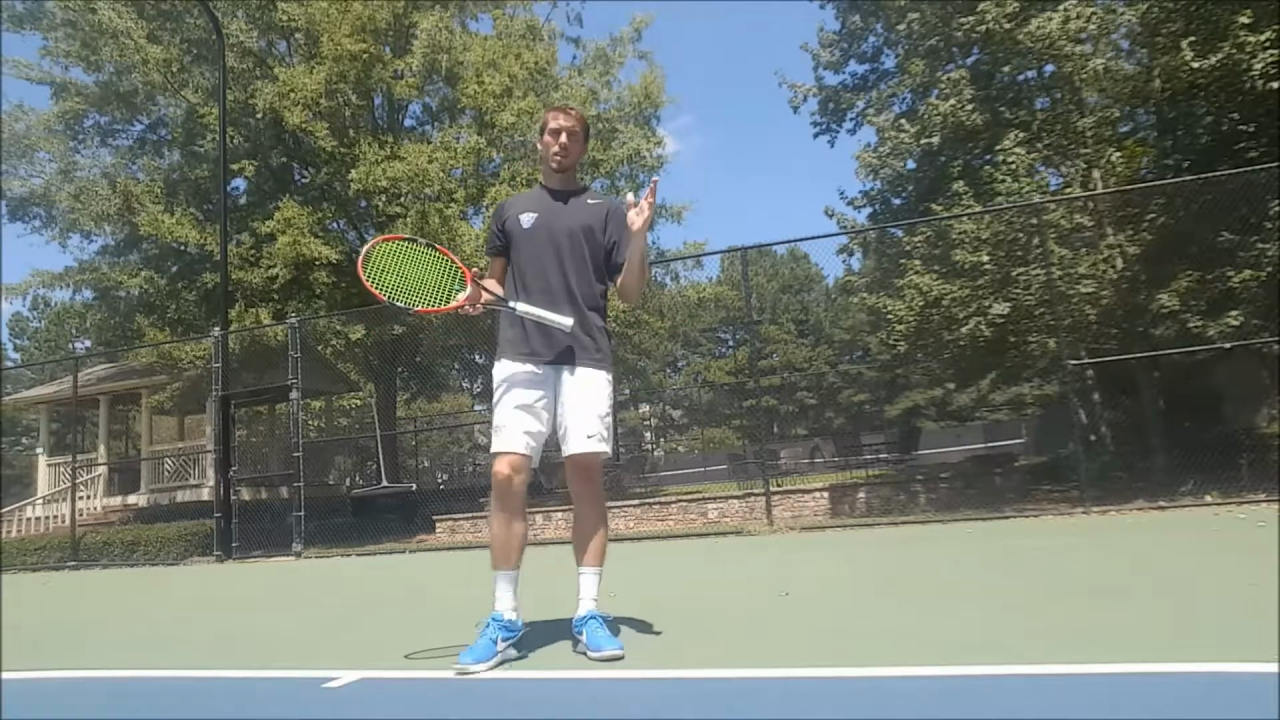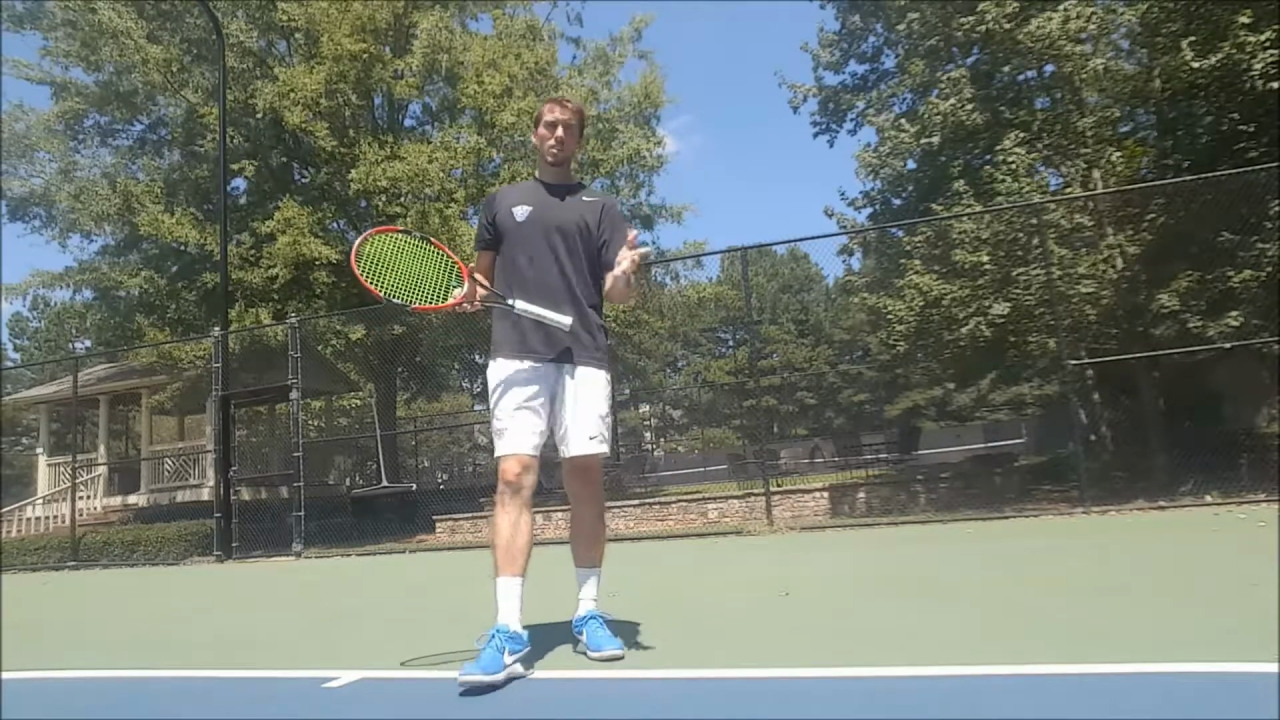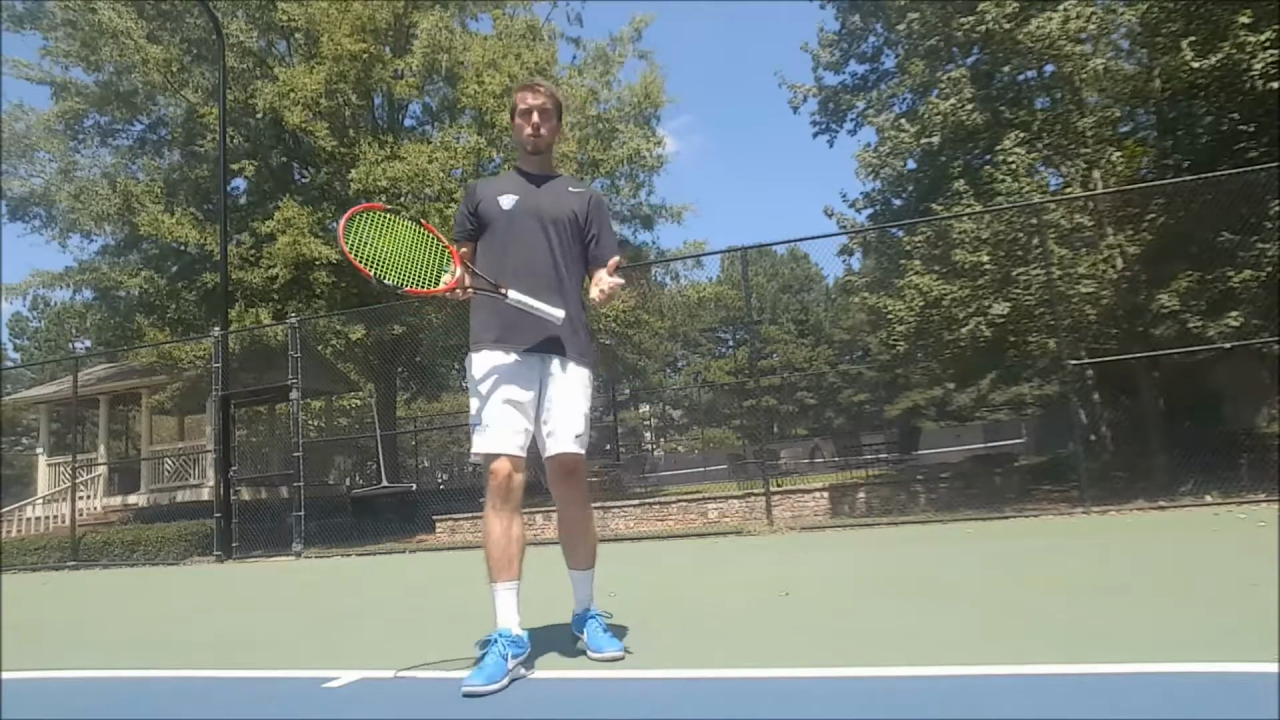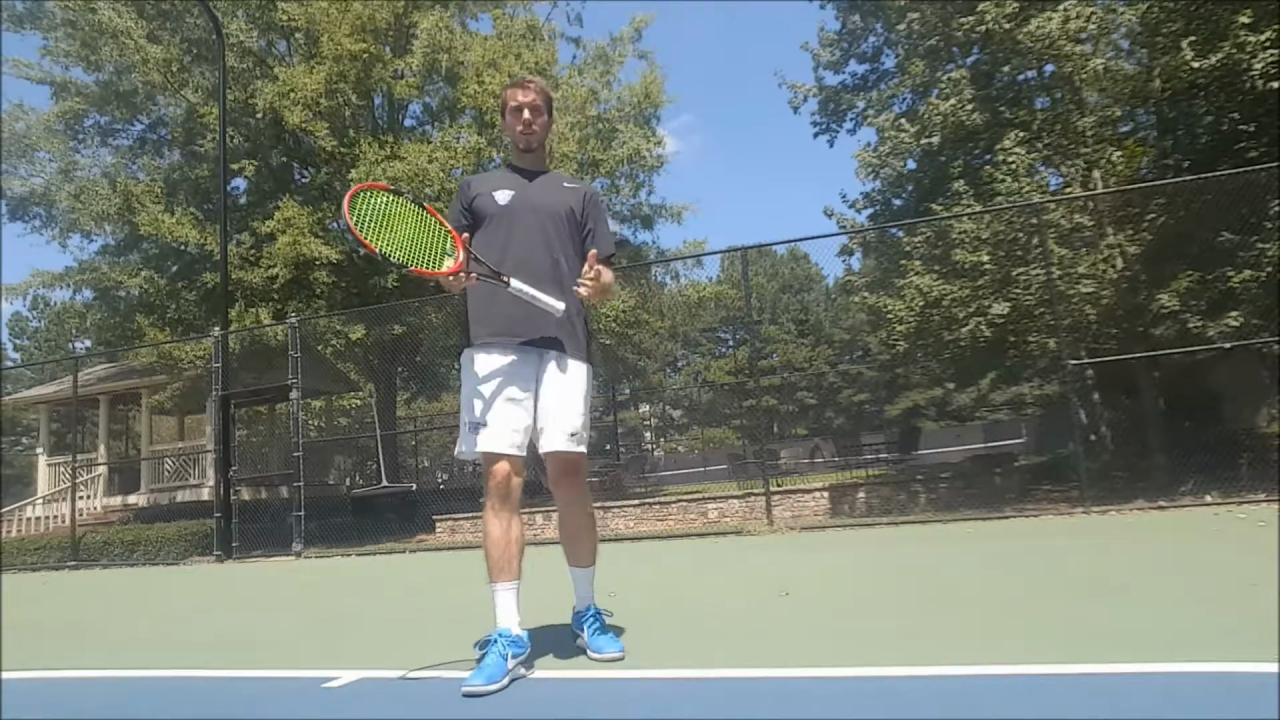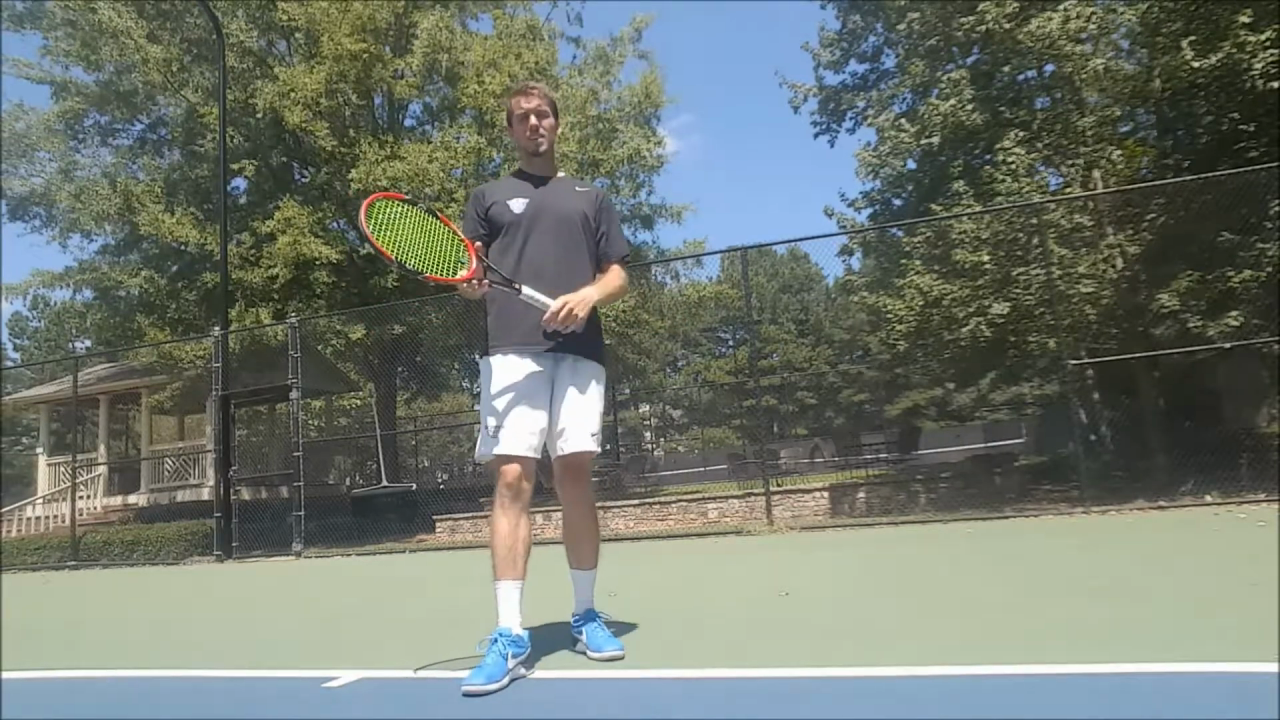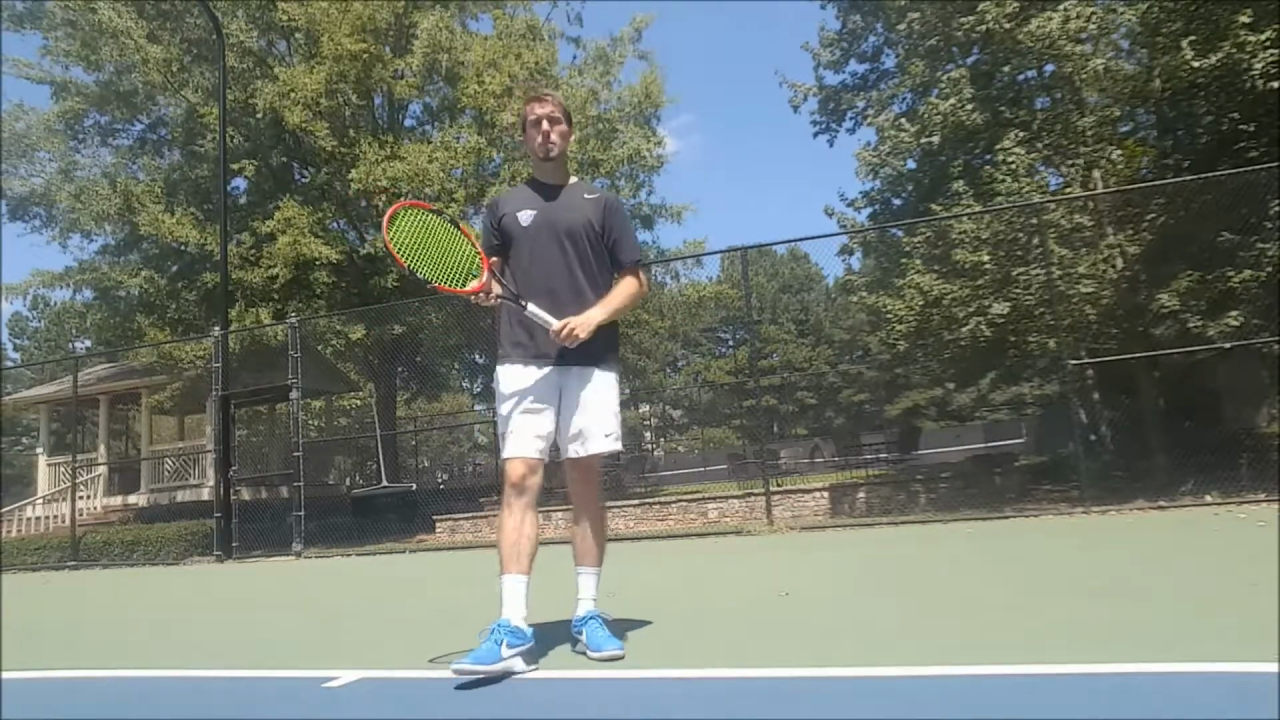
dt=0.3s
person 1, frame 1
left shoulder: (606, 209)
right shoulder: (510, 210)
left elbow: (630, 293)
right elbow: (495, 279)
left wrist: (638, 238)
right wrist: (478, 295)
left hip: (585, 359)
right hip: (520, 358)
left knee: (586, 476)
right knee: (506, 475)
left ankle: (587, 614)
right ankle: (503, 619)
person 1, frame 2
left shoulder: (601, 207)
right shoulder: (501, 201)
left elbow: (616, 294)
right elbow: (484, 272)
left wrist: (622, 277)
right wrist: (470, 291)
left hip: (583, 358)
right hip: (516, 358)
left knee: (585, 479)
right knee: (514, 478)
left ankle: (588, 614)
right ankle: (507, 633)
person 1, frame 3
left shoulder: (585, 198)
right shoulder: (482, 193)
left elbow: (600, 278)
right elbow: (459, 266)
left wrist: (604, 288)
right wrist: (457, 281)
left hip: (567, 353)
right hip: (497, 351)
left knee: (569, 478)
right knee: (503, 479)
left ankle: (585, 614)
right ankle: (508, 636)
person 1, frame 4
left shoulder: (580, 194)
right shoulder: (476, 189)
left elbow: (604, 278)
right elbow: (450, 269)
left wrist: (594, 283)
right wrist: (454, 275)
left hip: (564, 348)
right hip: (495, 348)
left knee: (569, 475)
right knee: (502, 480)
left ankle: (586, 611)
right ankle: (509, 636)
person 1, frame 5
left shoulder: (591, 197)
right shoulder: (489, 196)
left elbow: (619, 275)
right elbow: (467, 276)
left wrist: (589, 297)
right wrist: (471, 283)
left hip: (579, 352)
right hip: (512, 354)
left knee: (575, 478)
right knee: (512, 482)
left ankle: (584, 613)
right ankle: (509, 636)
person 1, frame 6
left shoulder: (602, 204)
right shoulder: (504, 206)
left elbow: (635, 282)
right elbow: (492, 278)
left wrist: (594, 316)
right wrist: (486, 291)
left hip: (591, 362)
right hip: (522, 363)
left knee: (585, 482)
right knee: (520, 481)
left ankle: (587, 614)
right ankle: (512, 630)
